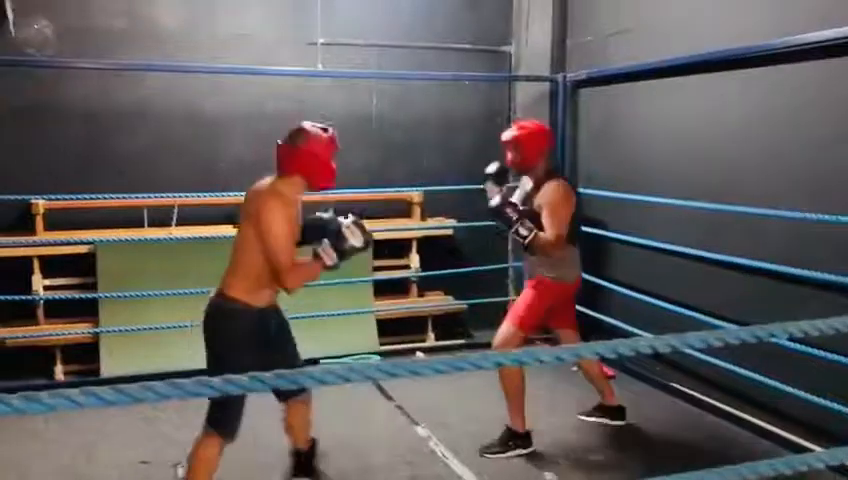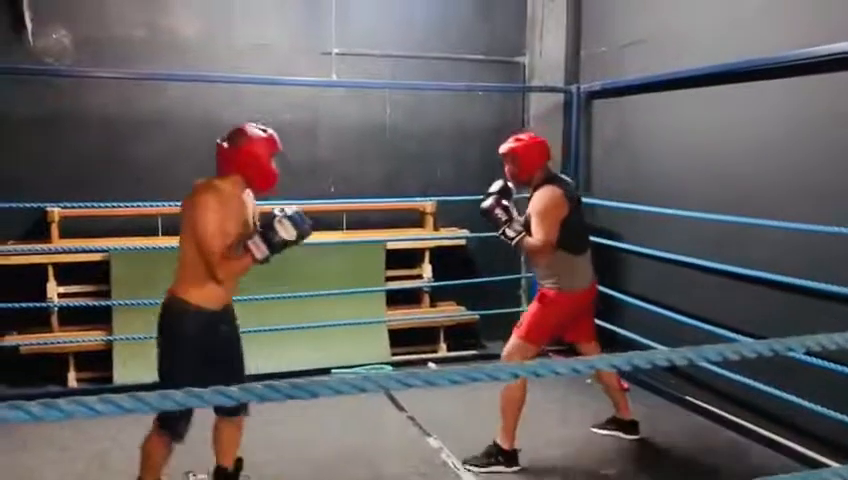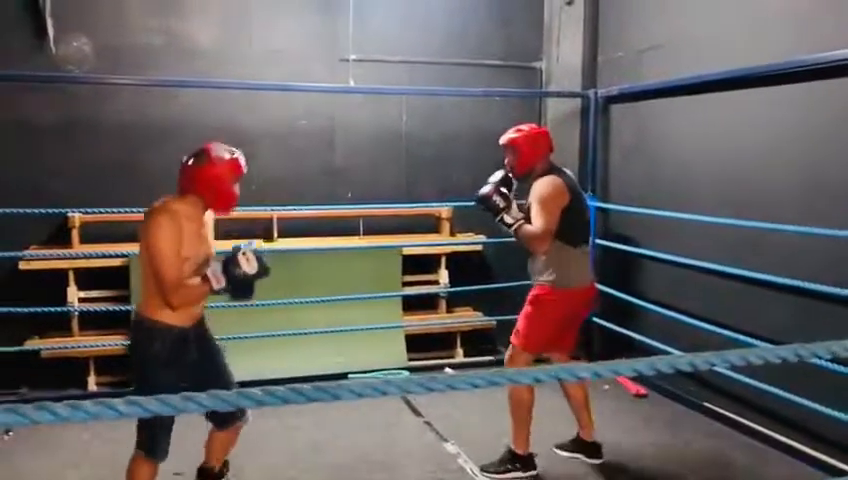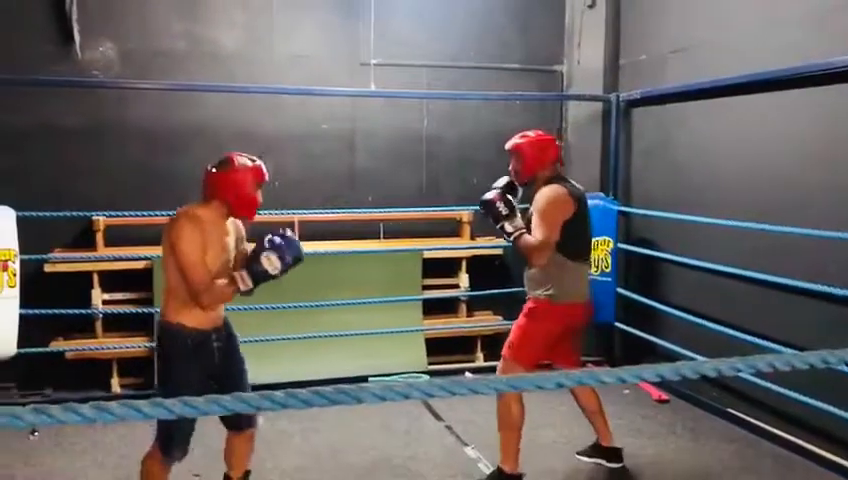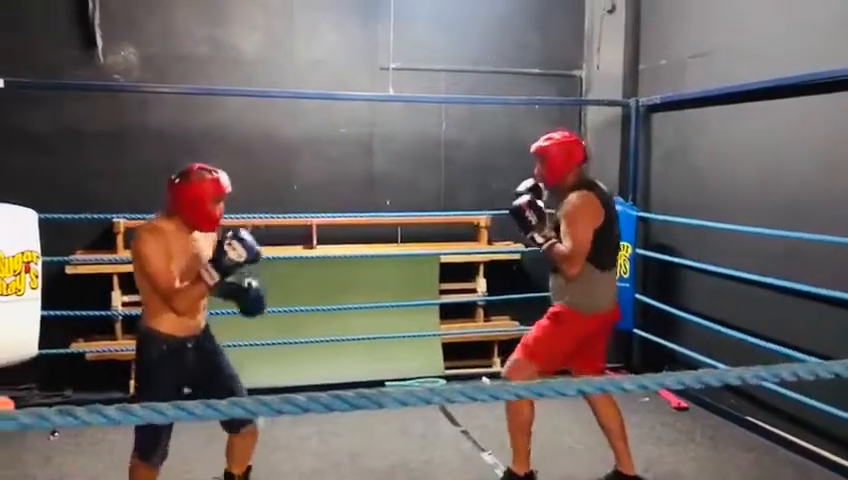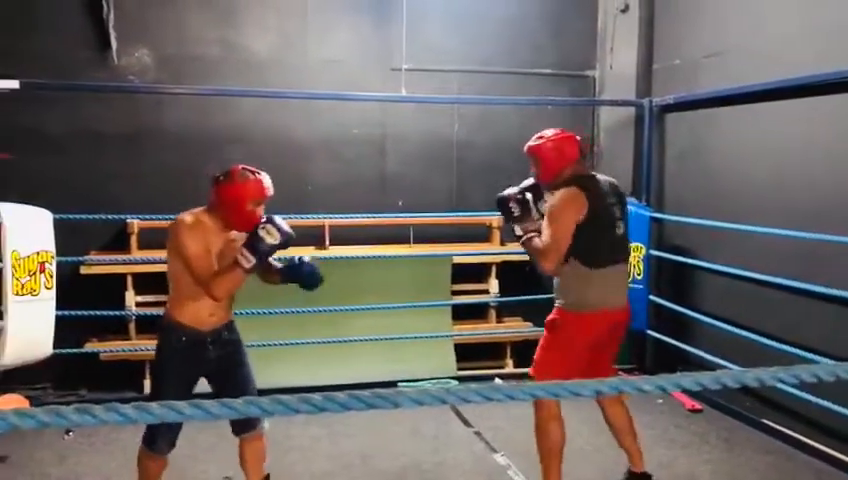
dt=0.4s
person 1, frame 1
left shoulder: (554, 190)
right shoulder: (529, 181)
left elbow: (555, 244)
right elbow: (514, 212)
left wrist: (516, 224)
right wrist: (495, 188)
left hip: (555, 280)
right hip: (545, 278)
left knee: (503, 344)
right knee: (570, 342)
left ankle: (518, 433)
right ankle: (611, 405)
person 1, frame 2
left shoulder: (547, 196)
right shoulder: (555, 187)
left elbow: (541, 251)
right elbow: (539, 235)
left wrist: (505, 224)
right wrist: (507, 209)
left hip: (561, 292)
right hip: (579, 287)
left knee: (513, 358)
right knee: (591, 351)
left ankle: (504, 450)
right ankle: (625, 418)
person 1, frame 3
left shoulder: (547, 185)
right shoulder: (560, 179)
left elbow: (540, 241)
left wrist: (504, 211)
right wrist: (509, 205)
left hip: (557, 290)
right hip: (579, 287)
left knee: (516, 362)
right knee: (559, 360)
right ankle: (587, 441)
person 1, frame 4
left shoulder: (551, 195)
right shoulder: (566, 190)
left elbow: (539, 253)
left wrist: (507, 221)
right wrist: (511, 214)
left hip: (551, 304)
right hip: (573, 301)
left knee: (508, 378)
right knee: (570, 371)
right ankle: (607, 446)
person 1, frame 5
left shoulder: (578, 200)
right shoulder: (594, 195)
left elbow: (571, 264)
left wrist: (538, 230)
right wrist: (540, 217)
left hip: (575, 312)
right hip: (599, 310)
left knee: (515, 375)
person 1, frame 6
left shoulder: (565, 197)
right shoulder: (610, 188)
left elbow: (548, 260)
left wrist: (523, 223)
right wrist: (540, 211)
left hip: (579, 314)
right hip: (616, 310)
left knee: (545, 400)
right knee: (604, 389)
person 2, frame 1
left shoulder: (287, 196)
right shoulder: (272, 202)
right elbow: (288, 279)
left wrist: (305, 232)
right wrist: (332, 250)
left hip: (265, 314)
right hip: (235, 320)
left knee: (298, 393)
right knee: (222, 428)
person 2, frame 2
left shoulder: (245, 198)
right shoulder: (207, 198)
left elbow: (244, 250)
right elbow: (220, 270)
left wrist: (283, 233)
right wrist: (266, 243)
left hip: (222, 317)
right hip: (185, 319)
left knee: (234, 410)
right knee: (172, 426)
person 2, frame 3
left shoulder: (204, 214)
right shoulder: (163, 220)
right elbow: (174, 295)
left wrist: (230, 272)
right wrist: (224, 276)
left hip: (196, 333)
right hip: (157, 340)
left knee: (232, 417)
right knee: (153, 447)
person 2, frame 4
left shoulder: (233, 224)
right shoulder: (187, 225)
left elbow: (236, 271)
right elbow: (204, 296)
left wrist: (269, 257)
right wrist: (253, 274)
left hip: (220, 334)
right hip: (182, 341)
left knee: (245, 425)
right knee: (171, 444)
person 2, frame 5
left shoulder: (206, 232)
right shoulder: (150, 237)
right elbow: (177, 302)
left wrist: (238, 289)
right wrist: (218, 268)
left hip: (202, 343)
right hip: (161, 349)
left knee: (246, 422)
right knee: (151, 449)
person 2, frame 6
left shoulder: (243, 227)
right shoulder: (187, 228)
left elbow: (266, 271)
right elbow: (215, 288)
left wrist: (291, 270)
right wrist: (254, 252)
left hip: (224, 337)
right hip: (182, 341)
left knee: (252, 427)
right knee: (159, 440)
